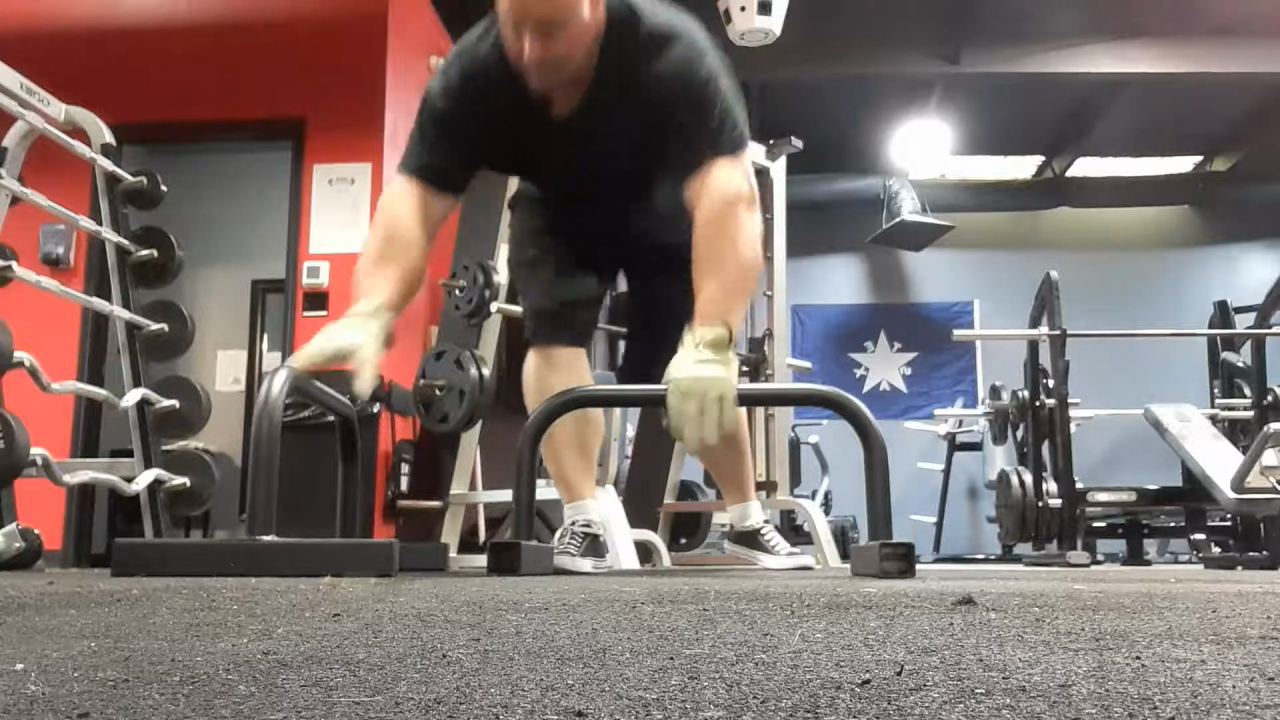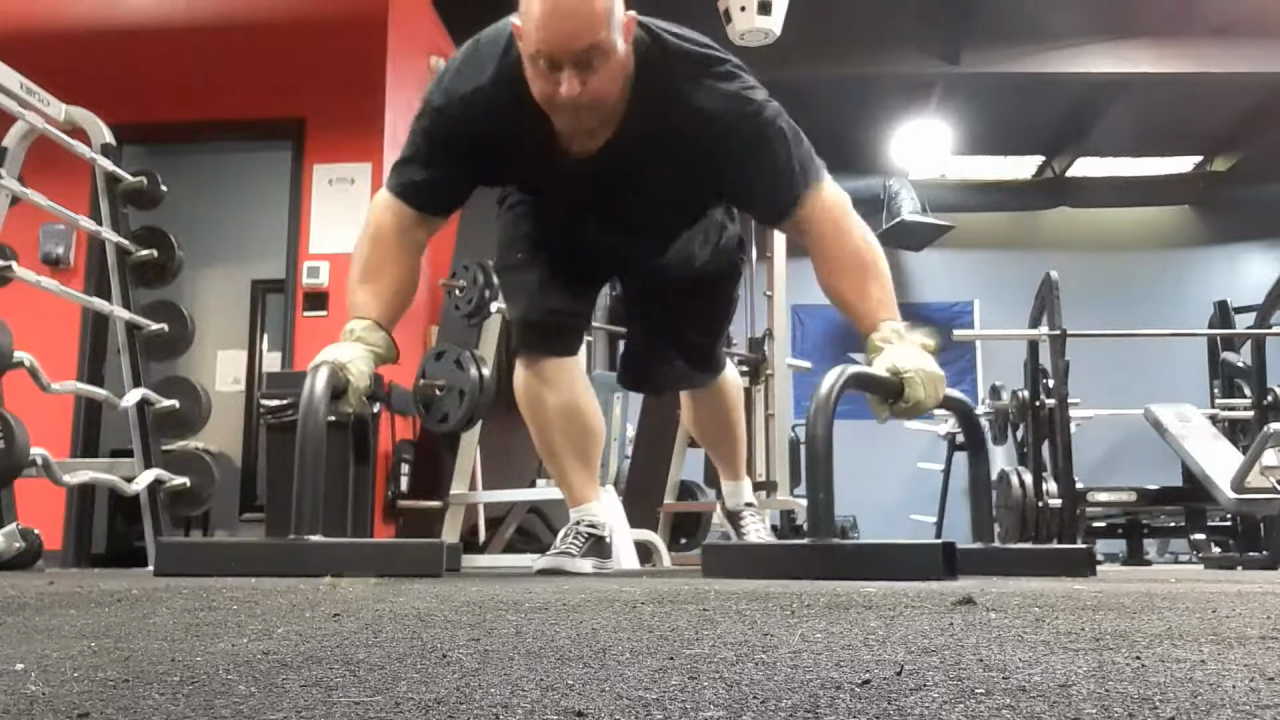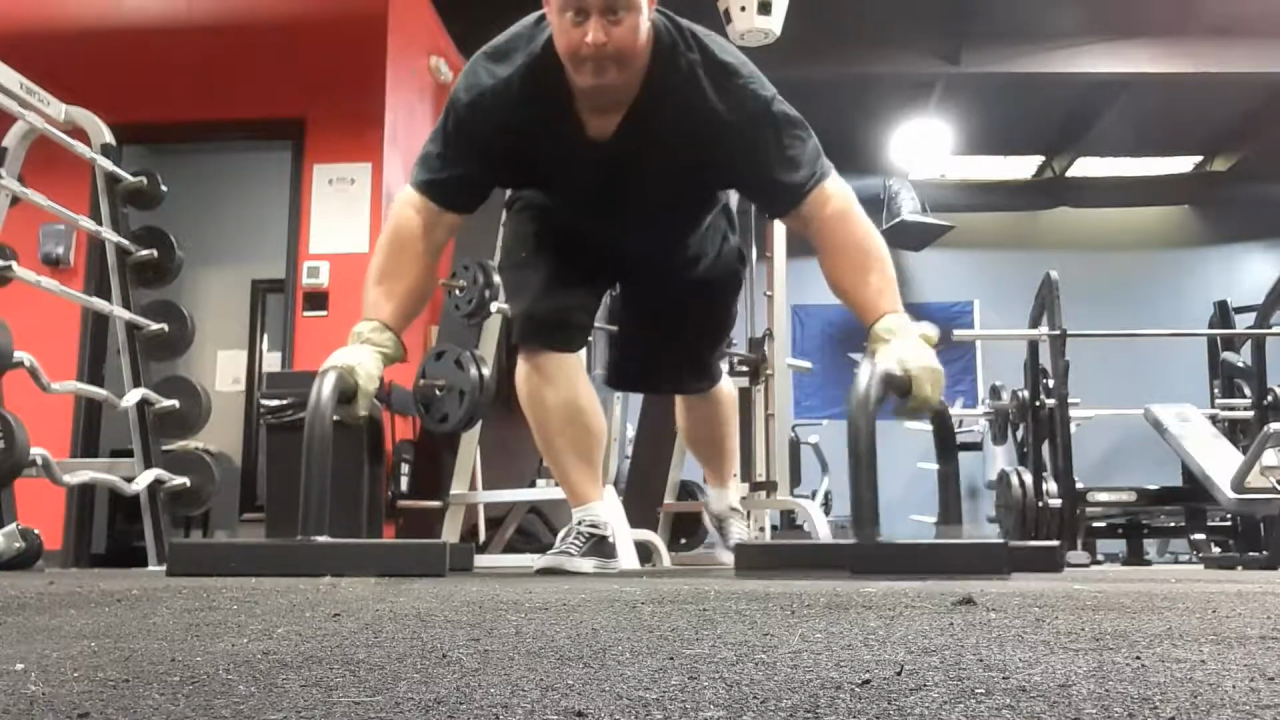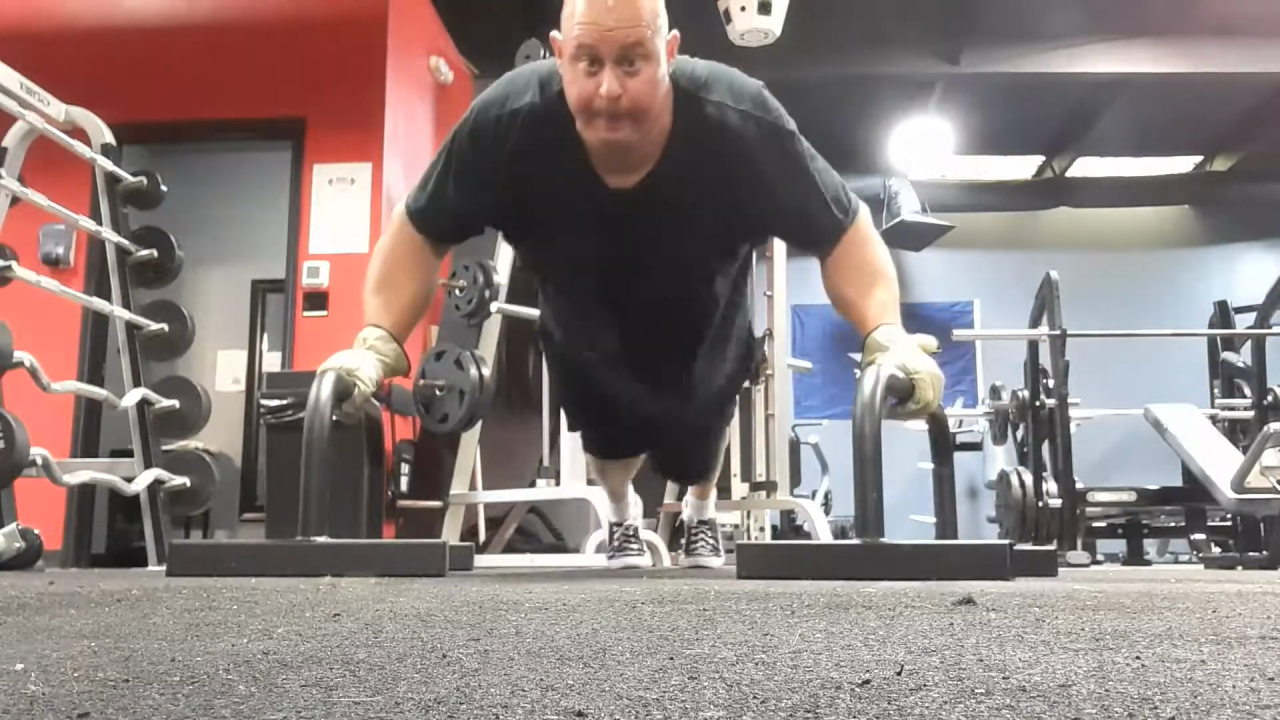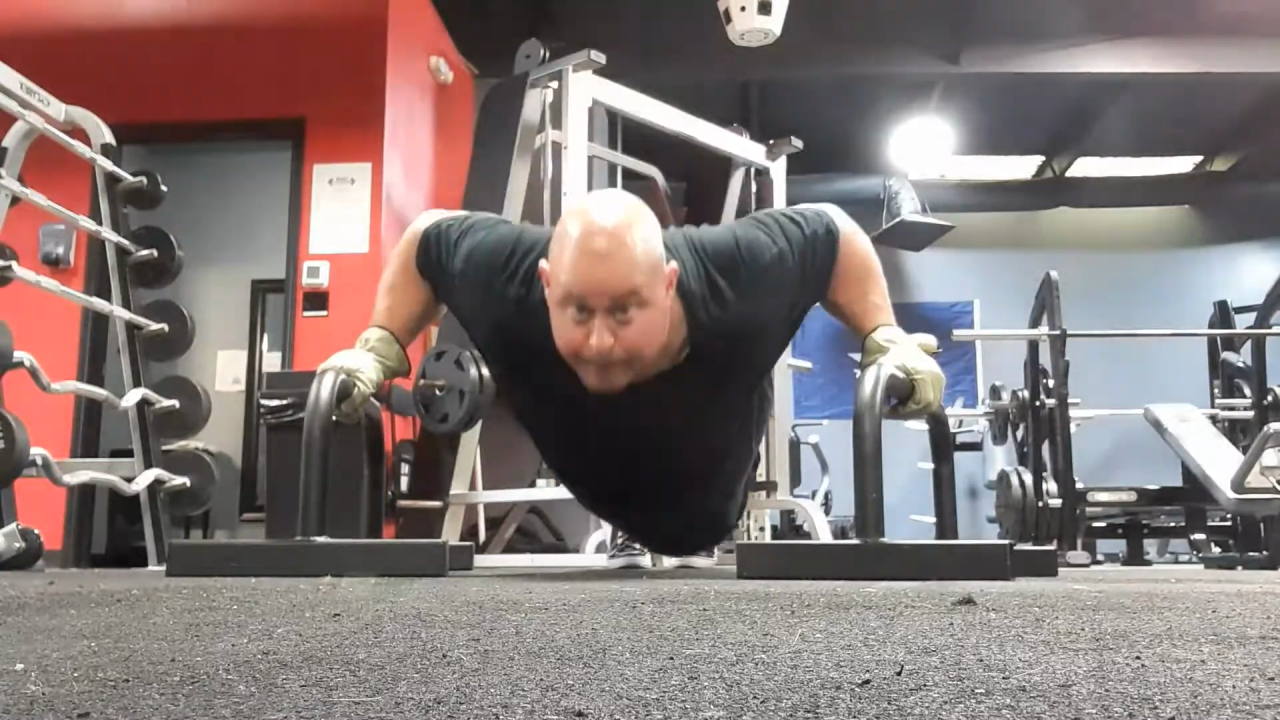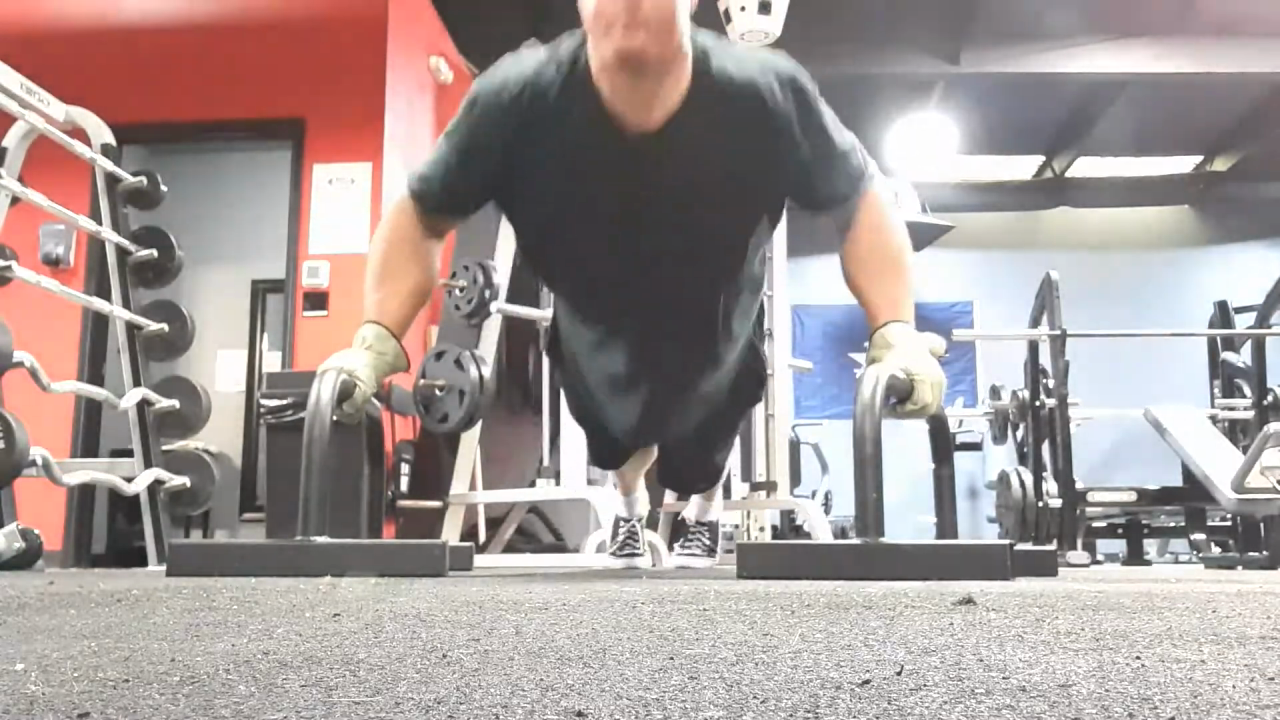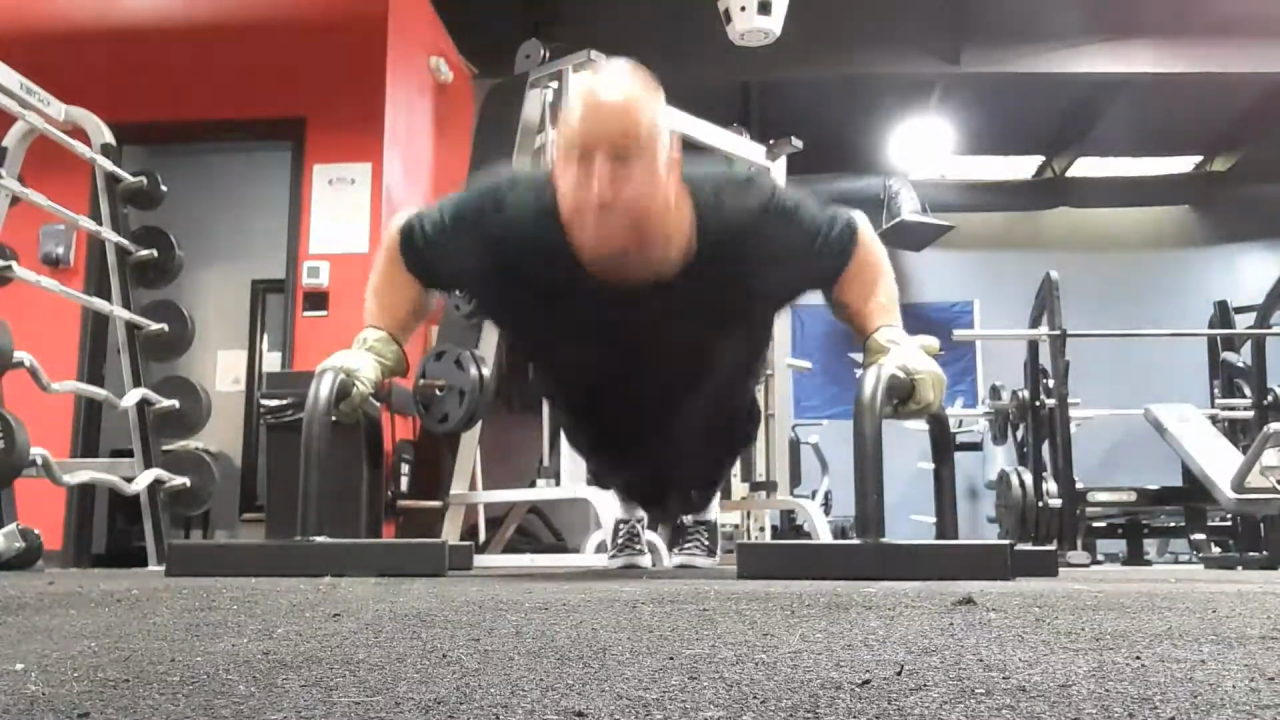
dt=0.7s
person 1, frame 1
left shoulder: (671, 54)
right shoulder: (474, 74)
left elbow: (730, 201)
right elbow: (414, 198)
left wrist: (710, 339)
right wrist: (368, 318)
left hip: (669, 210)
right hip: (557, 209)
left knee: (697, 369)
right knee: (554, 332)
left ankle: (747, 521)
right ankle: (582, 525)
person 1, frame 2
left shoulder: (708, 90)
right shoulder: (474, 91)
left elbow: (818, 213)
right elbow: (402, 219)
left wrist: (890, 338)
right wrist: (364, 336)
left hip: (680, 231)
right hip: (551, 223)
left knee: (699, 366)
right knee: (541, 339)
left ankle: (739, 499)
right ankle: (589, 524)
person 1, frame 3
left shoulder: (718, 81)
right shoulder: (499, 80)
left elbow: (822, 205)
right elbow: (423, 215)
left wrist: (892, 328)
right wrist: (373, 338)
left hip: (682, 231)
right hip: (558, 224)
left knee: (695, 371)
right knee: (544, 337)
left ankle: (725, 504)
right ankle: (590, 524)
person 1, frame 4
left shoulder: (741, 121)
right shoulder: (505, 120)
left elbow: (843, 230)
right elbow: (419, 233)
left wrist: (889, 340)
right wrist: (376, 346)
left hip: (701, 328)
right hip: (585, 334)
left knee: (694, 443)
right knee: (607, 441)
left ankle: (700, 520)
right ankle: (624, 519)
person 1, frame 5
left shoulder: (738, 279)
right shoulder: (505, 281)
left elbow: (832, 233)
right elbow: (425, 240)
left wrist: (888, 341)
right wrist: (378, 349)
left ankle: (697, 537)
right ankle: (627, 530)
person 1, frame 6
left shoulder: (765, 93)
right shoulder: (516, 98)
left elbow: (858, 202)
right elbow: (421, 215)
left wrist: (896, 335)
right wrist: (376, 341)
left hip: (715, 334)
right hip: (595, 340)
left knee: (698, 460)
right knee: (617, 446)
left ankle: (702, 520)
right ankle: (629, 516)
person 1, frame 7
left shoulder: (748, 221)
right shoulder: (505, 221)
left elbow: (848, 242)
right elbow: (410, 244)
left wrist: (890, 344)
right wrist: (376, 349)
left hip: (708, 422)
right hip: (598, 418)
left ankle: (697, 522)
right ankle: (629, 523)
